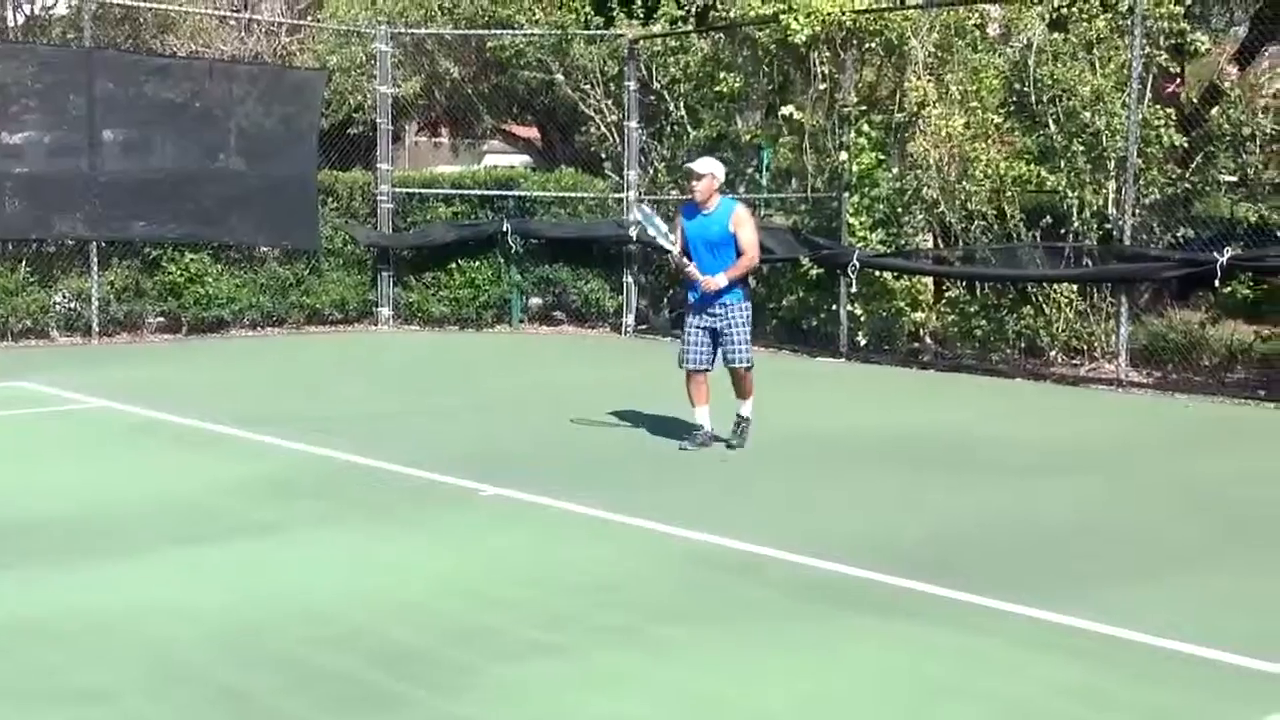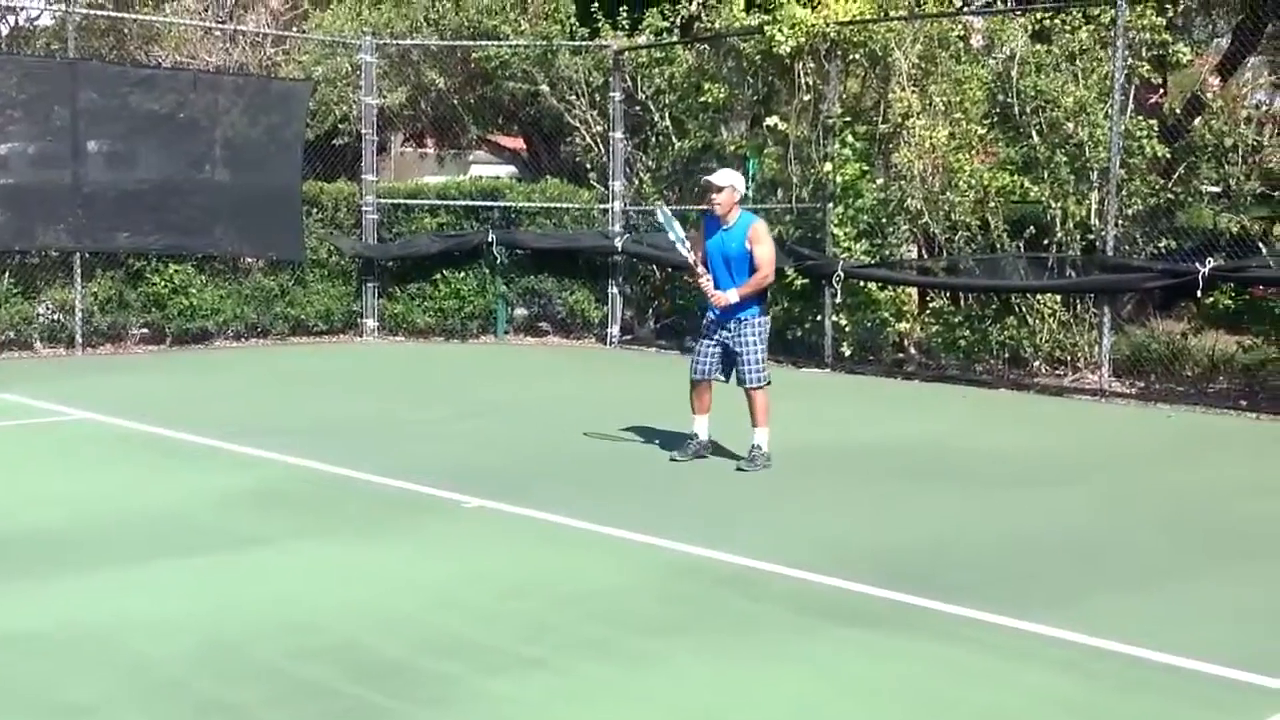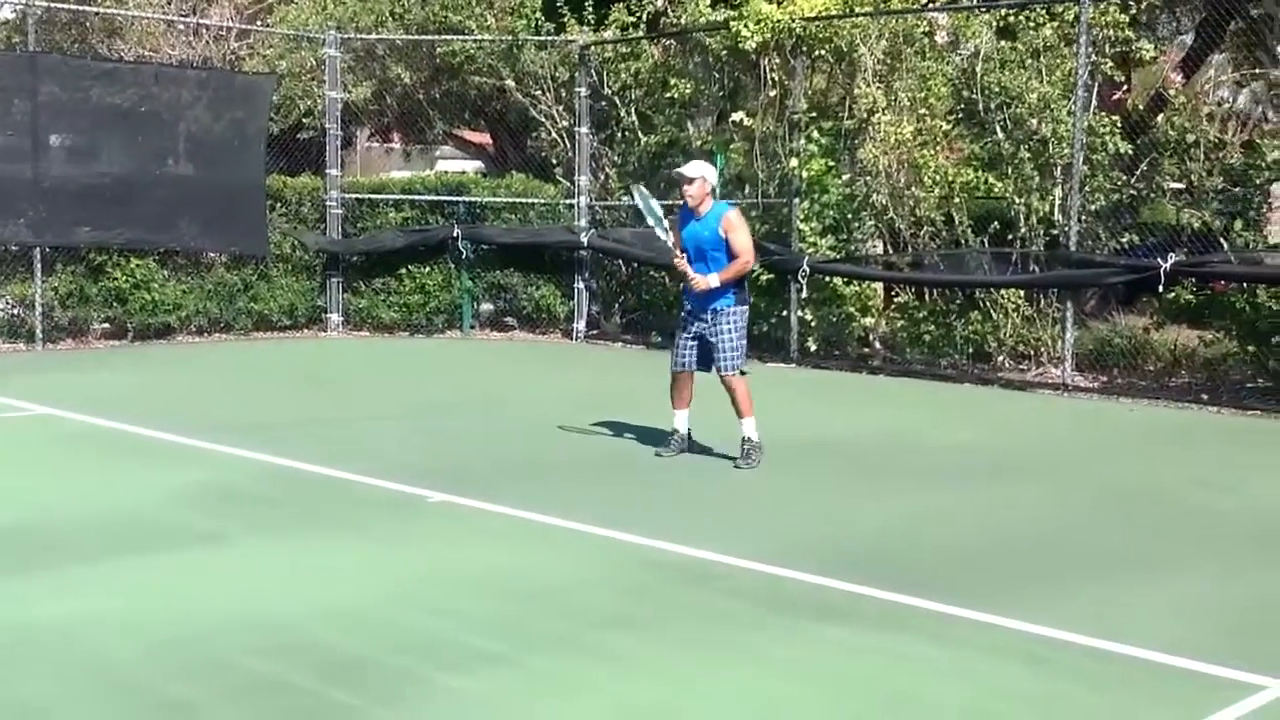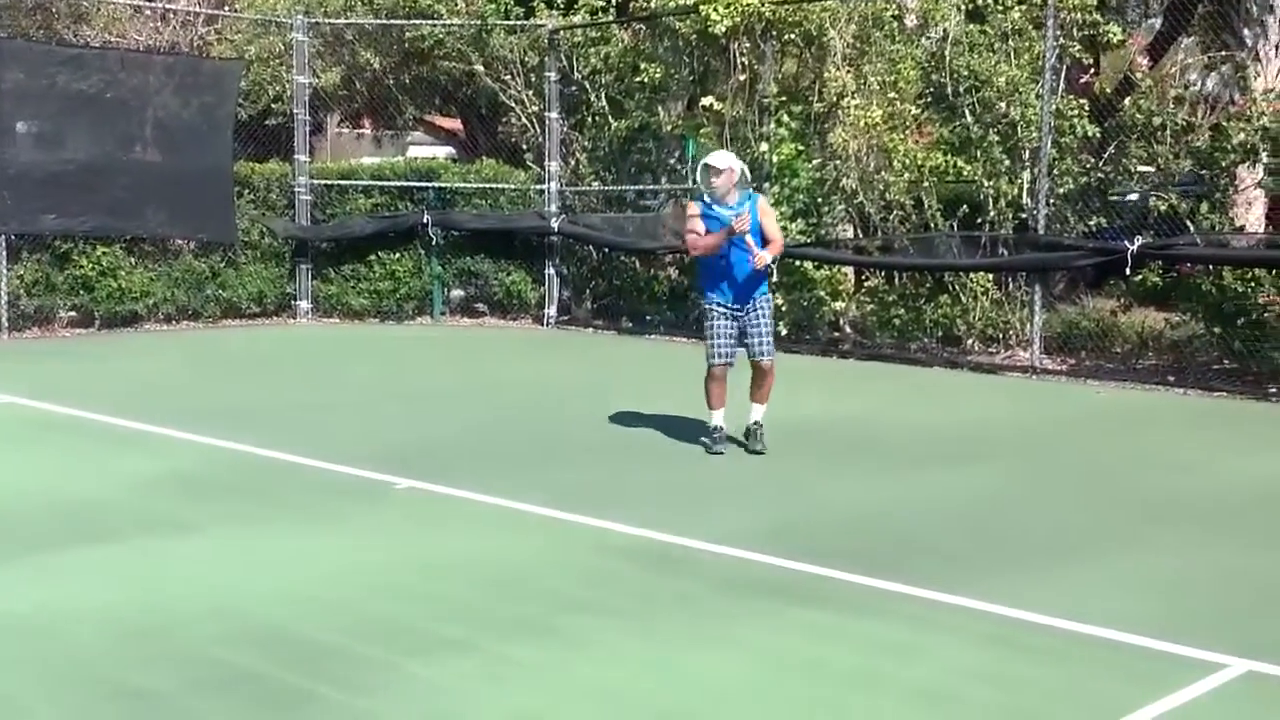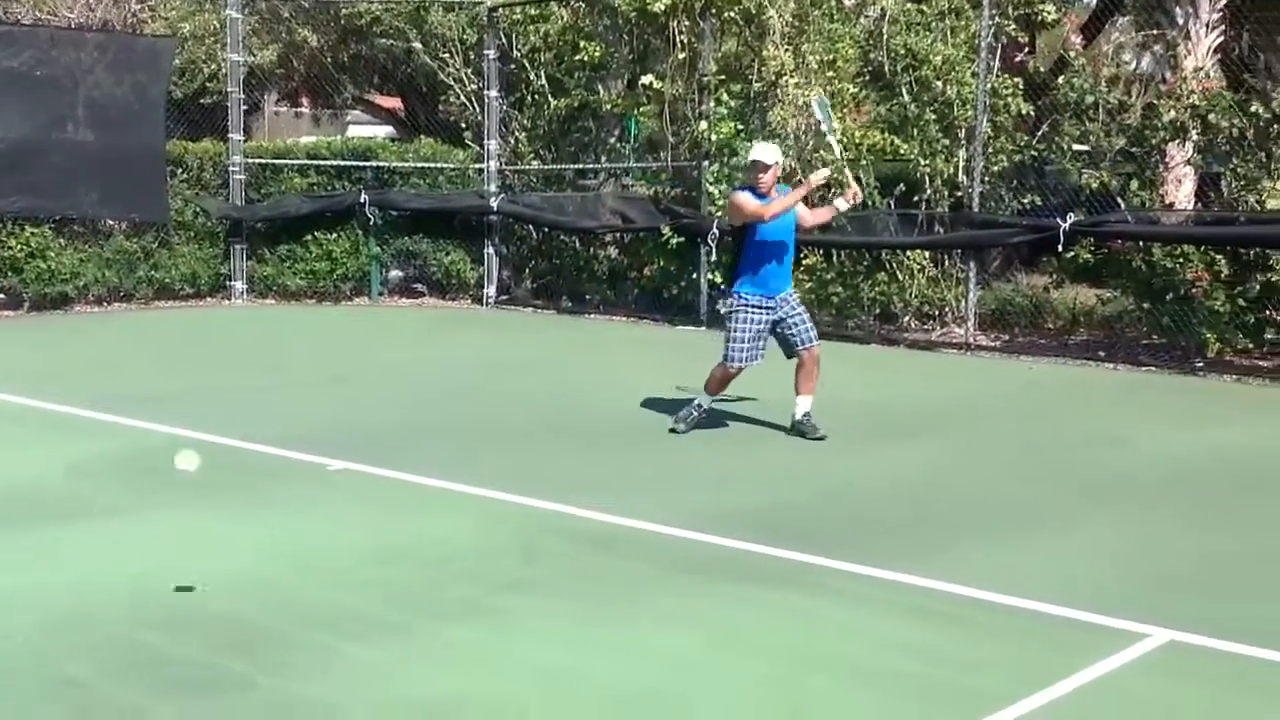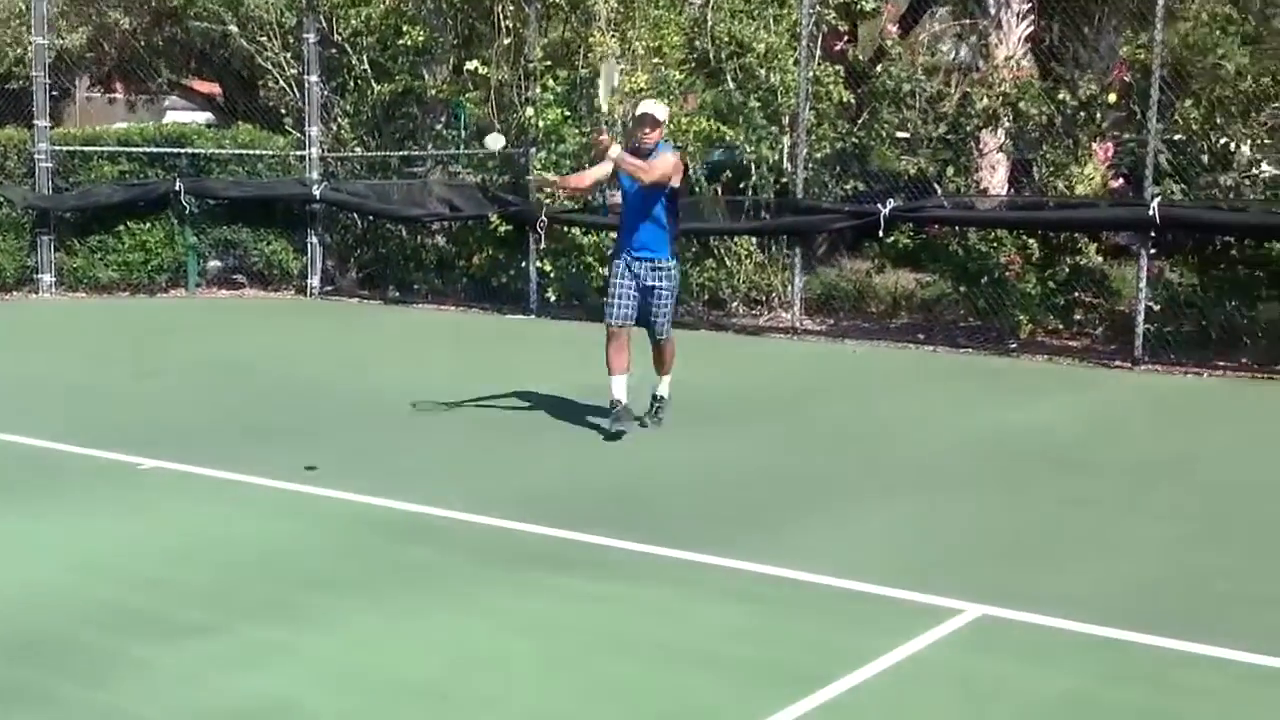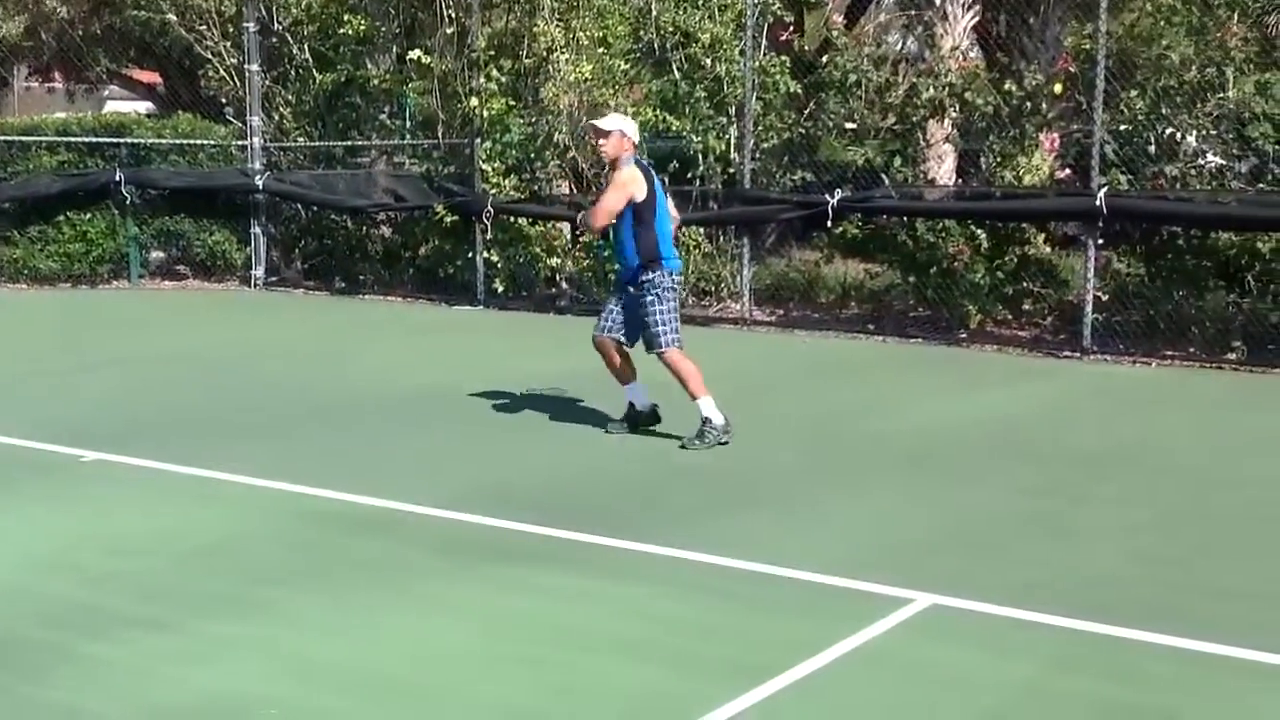
dt=0.5s
person 1, frame 1
left shoulder: (736, 212)
right shoulder: (684, 214)
left elbow: (752, 256)
right elbow: (677, 253)
left wrist: (721, 279)
left hip: (733, 301)
right hip: (697, 303)
left knee: (739, 365)
right knee: (694, 367)
left ankle: (744, 416)
right ankle: (703, 429)
person 1, frame 2
left shoulder: (755, 227)
right shoulder: (707, 225)
left elbow: (766, 274)
right elbow: (698, 263)
left wrist: (732, 295)
right wrist: (702, 277)
left hip: (749, 317)
right hip: (716, 316)
left knee: (753, 383)
right knee: (700, 377)
left ankle: (761, 448)
right ankle: (700, 439)
person 1, frame 3
left shoulder: (728, 217)
right shoulder: (682, 216)
left elbow: (746, 259)
right elbow: (678, 254)
left wrist: (713, 279)
right wrist: (678, 260)
left hip: (727, 307)
right hip: (694, 307)
left knee: (730, 373)
right knee: (680, 370)
left ankle: (751, 440)
right ankle: (680, 434)
person 1, frame 4
left shoulder: (757, 204)
right shoulder: (697, 207)
left elbow: (777, 241)
right elbow: (695, 248)
left wrist: (767, 255)
right wrist: (728, 233)
left hip: (755, 298)
right hip: (717, 300)
left knee: (764, 364)
right knee: (717, 367)
left ankle: (755, 425)
right ankle: (717, 428)
person 1, frame 5
left shoulder: (786, 194)
right shoulder: (741, 199)
left elbow: (805, 220)
right elbow: (765, 214)
left wrist: (842, 203)
right wrist: (805, 187)
left hip: (784, 296)
right hip: (747, 298)
left knee: (809, 353)
right knee: (733, 365)
left ankle: (801, 416)
right ankle: (699, 406)
person 1, frame 6
left shoulder: (670, 158)
right shoulder: (623, 158)
left elbow: (644, 174)
right elbow: (585, 180)
left wrist: (615, 152)
right wrist: (556, 181)
left hip: (661, 263)
right hip: (627, 259)
left knee: (661, 338)
right knee: (618, 329)
left ankle: (660, 396)
right ankle: (619, 405)
person 1, frame 7
left shoulder: (626, 172)
right shoulder: (636, 174)
left elbow: (596, 219)
right elbow: (673, 218)
left wrist: (584, 218)
left hip: (657, 275)
right hip: (634, 276)
left knee: (668, 350)
right knee: (605, 339)
left ankle: (715, 422)
right ankle: (640, 407)
